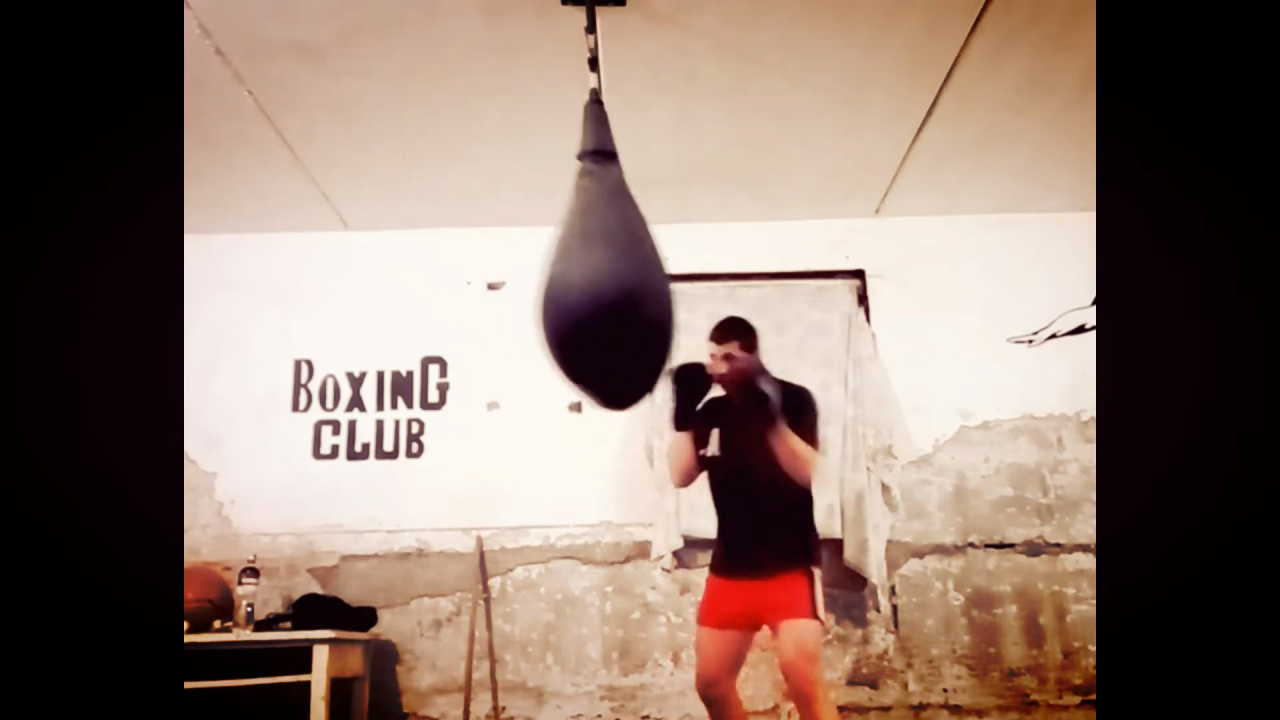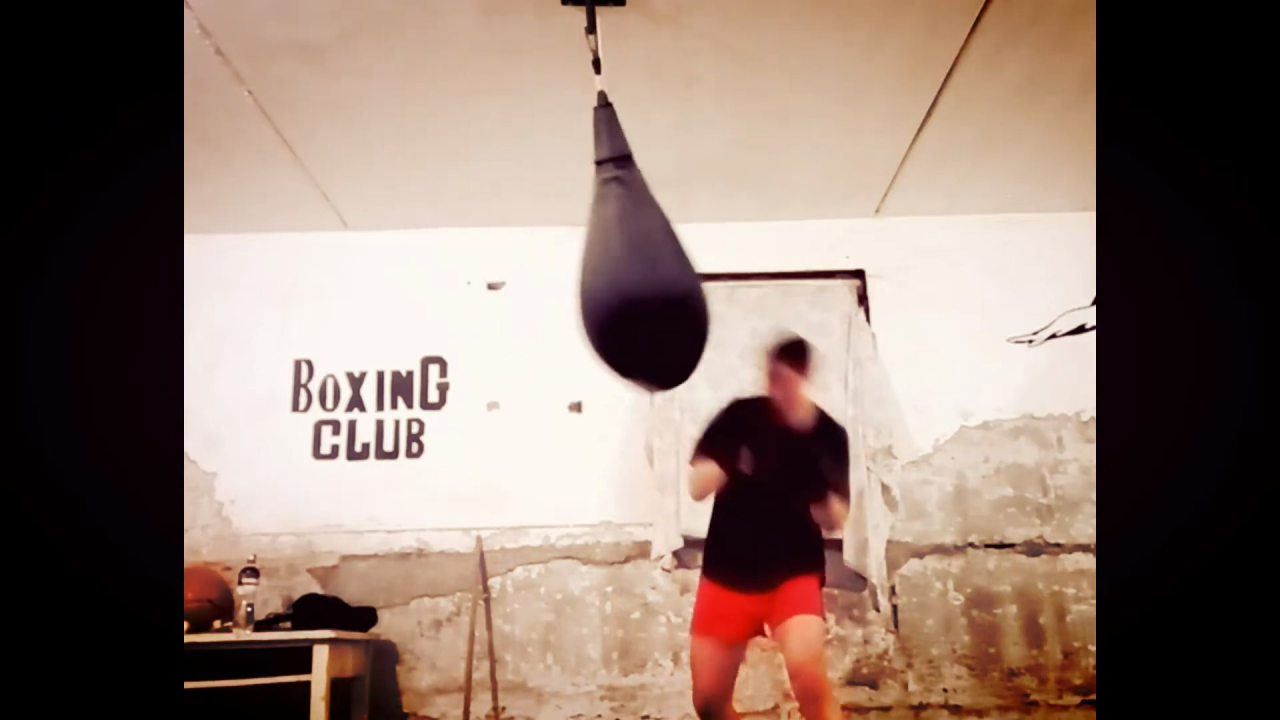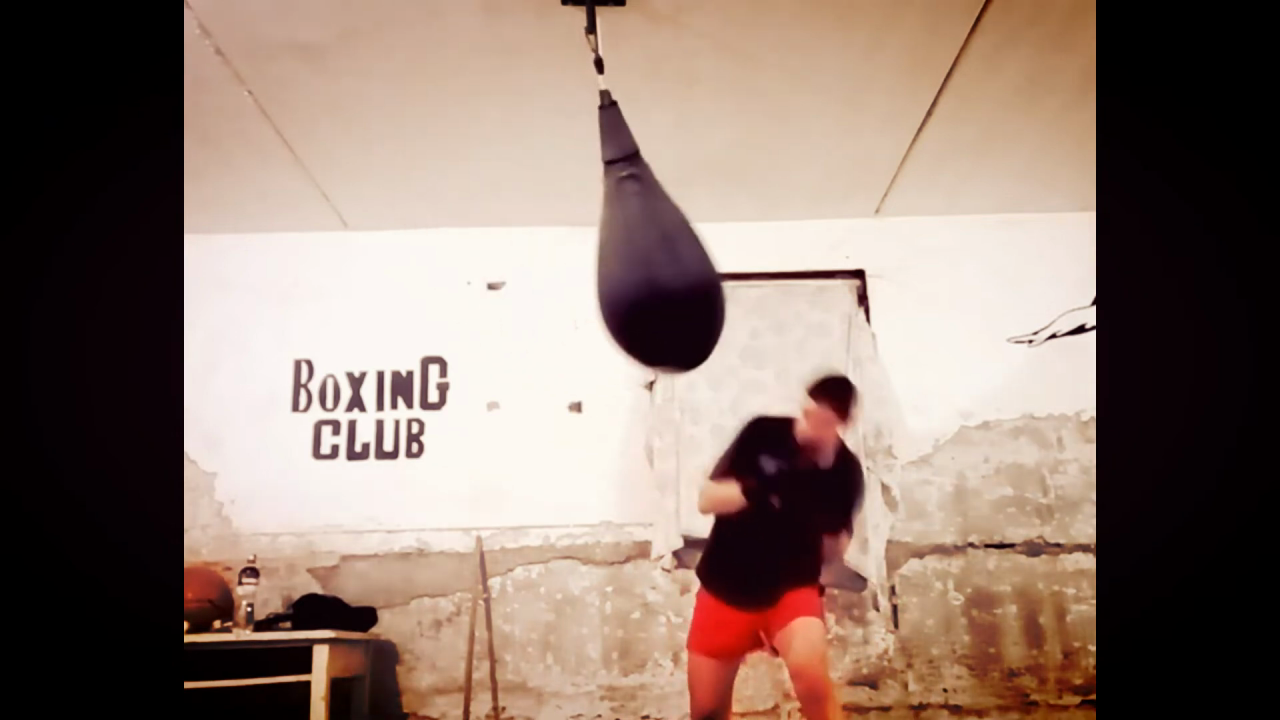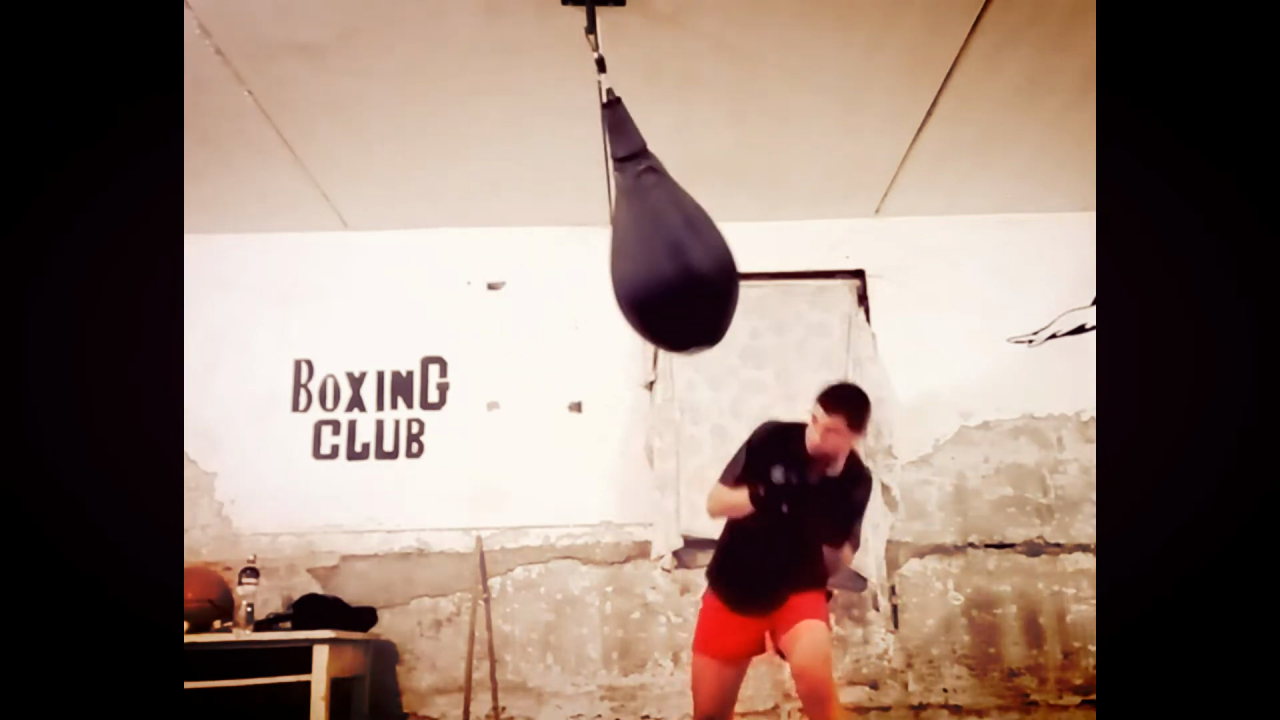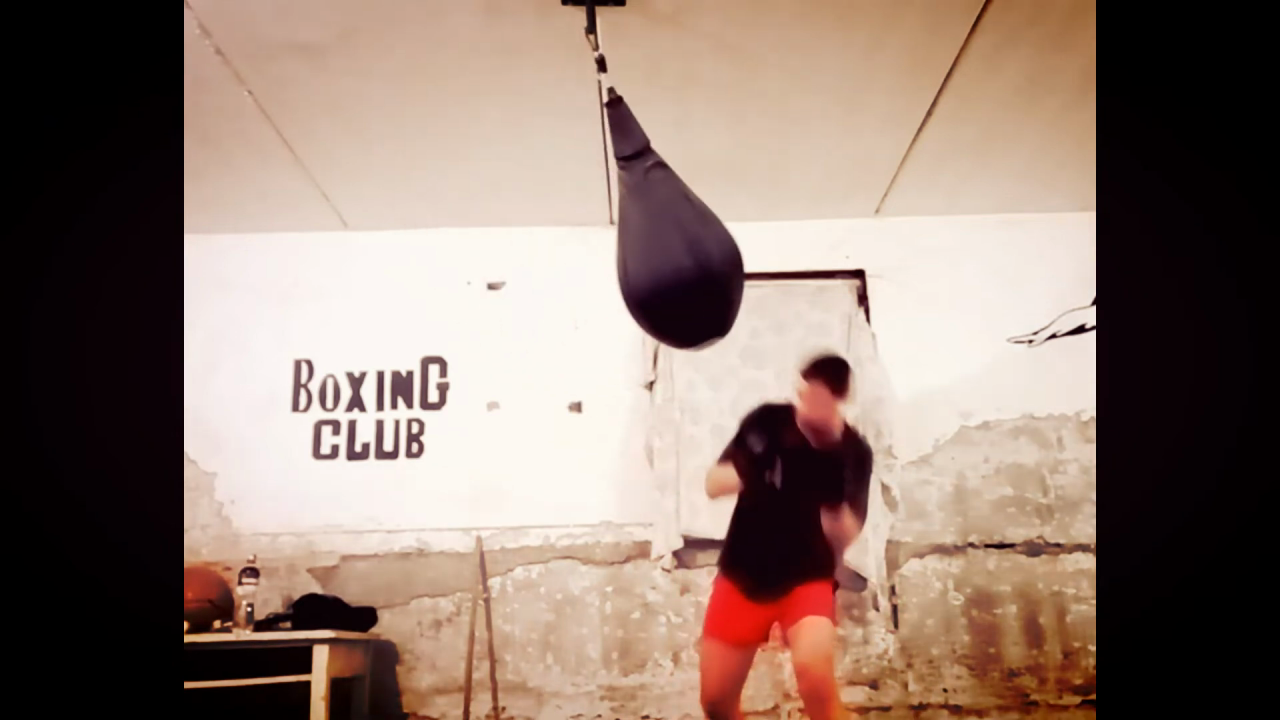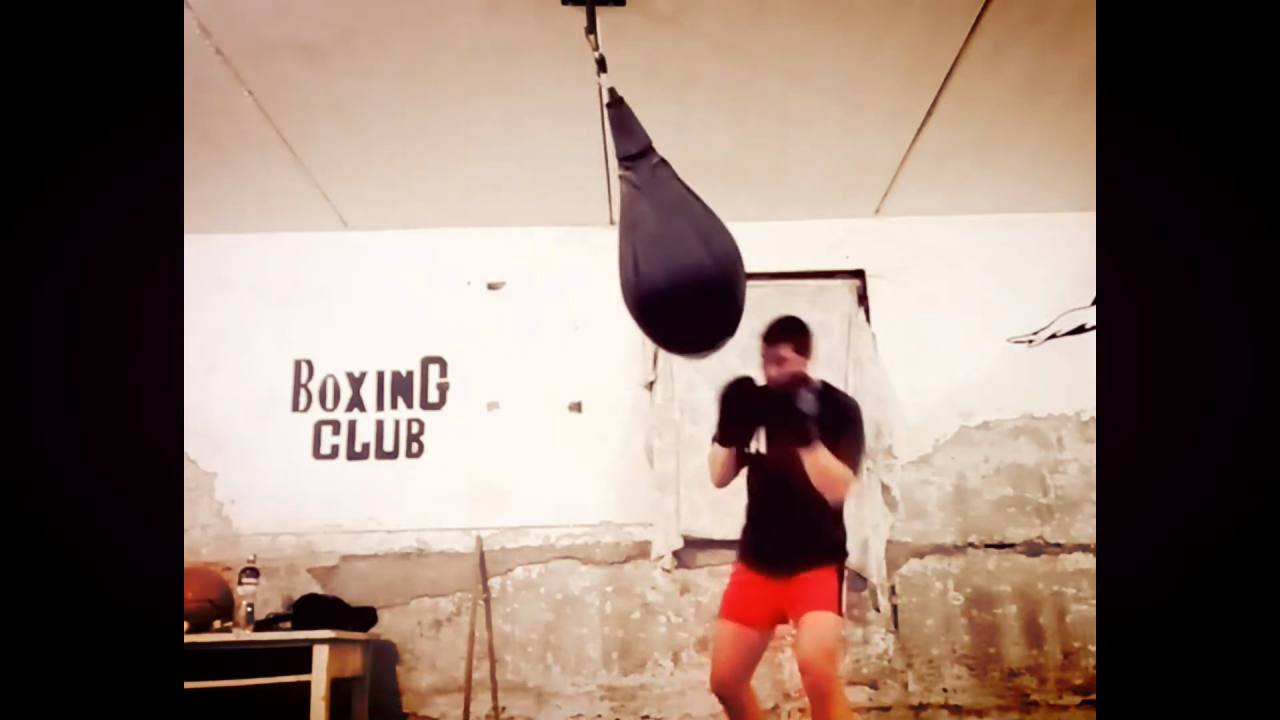
dt=0.1s
person 1, frame 1
left shoulder: (792, 398)
right shoulder: (711, 411)
left elbow: (806, 472)
right elbow: (680, 476)
left wrist: (772, 417)
right wrist: (684, 415)
left hip: (789, 564)
right hip: (730, 567)
left knee: (803, 677)
right knee: (711, 682)
person 1, frame 2
left shoulder: (830, 438)
right shoulder: (740, 416)
left elbow: (835, 520)
right elbow: (695, 485)
left wrist: (817, 488)
right wrist: (725, 458)
left hip: (791, 575)
right hip: (726, 575)
left knee: (807, 677)
person 1, frame 3
left shoulder: (847, 472)
right shoulder: (762, 435)
left elbow: (836, 549)
right elbow: (708, 500)
left wrist: (832, 522)
right wrist: (755, 489)
left hip: (791, 587)
right hip: (724, 588)
left knee: (810, 672)
person 1, frame 4
left shoulder: (855, 481)
right shoulder: (773, 440)
left elbow: (839, 558)
right elbow: (716, 503)
left wrist: (835, 535)
right wrist: (761, 495)
left hip: (797, 591)
right hip: (731, 591)
left knee: (813, 675)
person 1, frame 5
left shoulder: (854, 455)
right shoulder: (767, 421)
left elbow: (844, 538)
right elbow: (713, 485)
left wrist: (831, 497)
right wrist: (747, 467)
left hip: (806, 580)
right hip: (741, 578)
left knee: (814, 674)
person 1, frame 6
left shoulder: (840, 410)
right shoulder: (756, 404)
left elbow: (838, 490)
right elbow: (719, 475)
left wrist: (806, 431)
right wrist: (729, 428)
left hip: (818, 563)
right hip: (758, 561)
left knee: (817, 669)
right knee: (725, 679)
